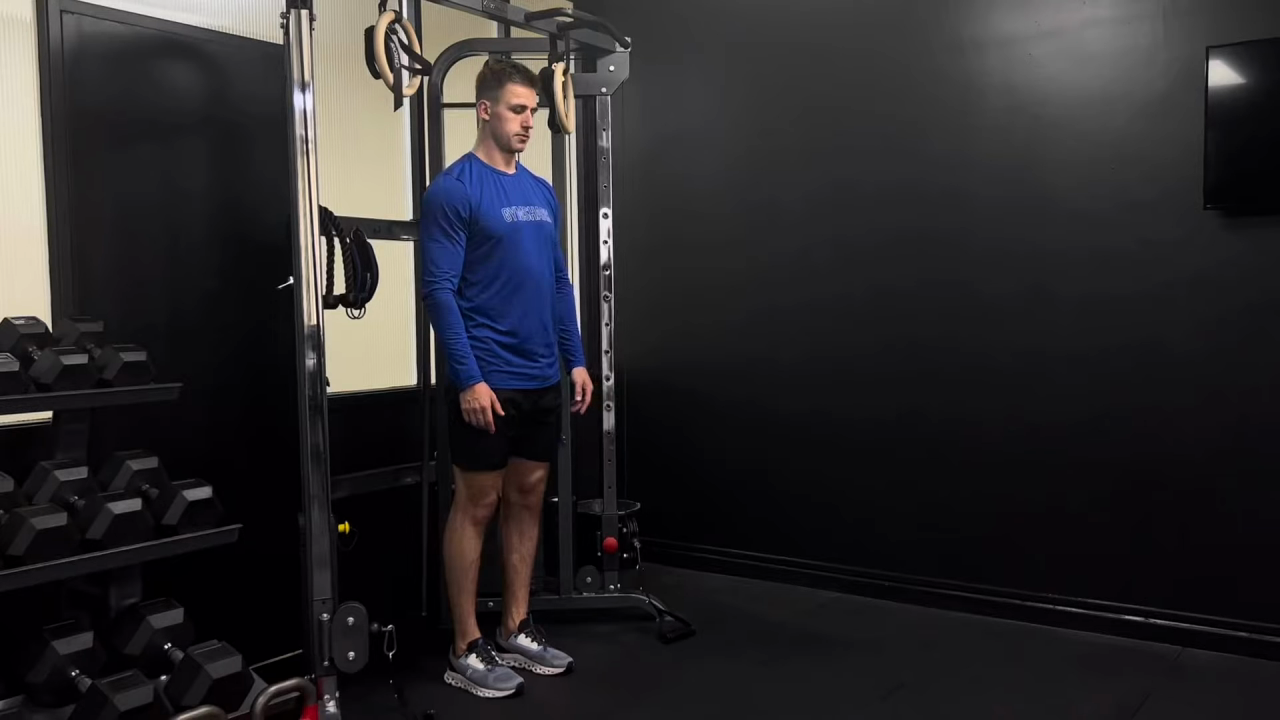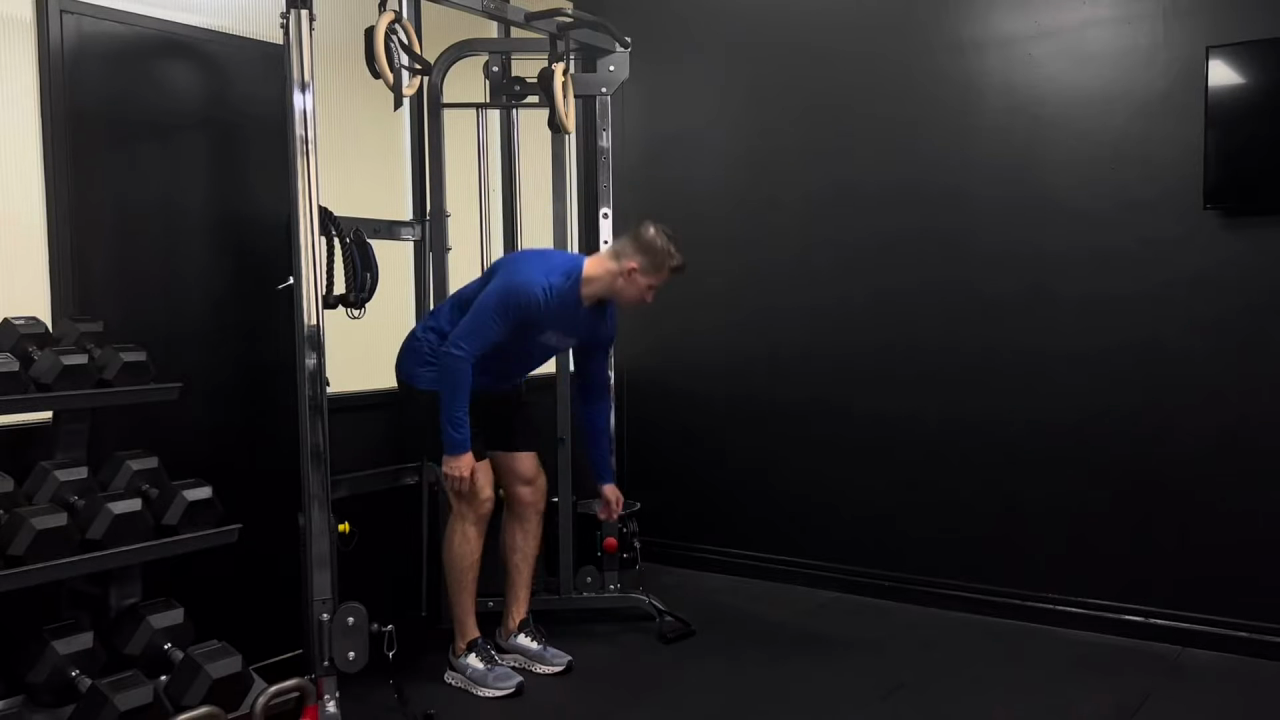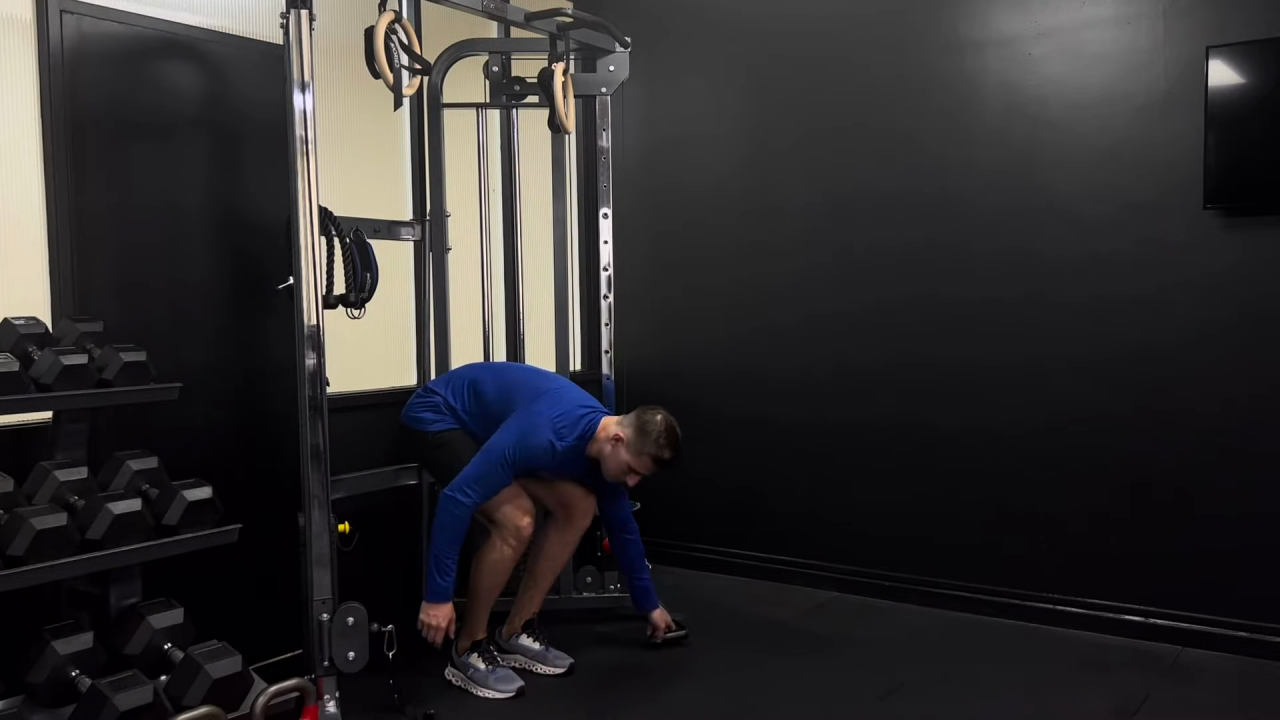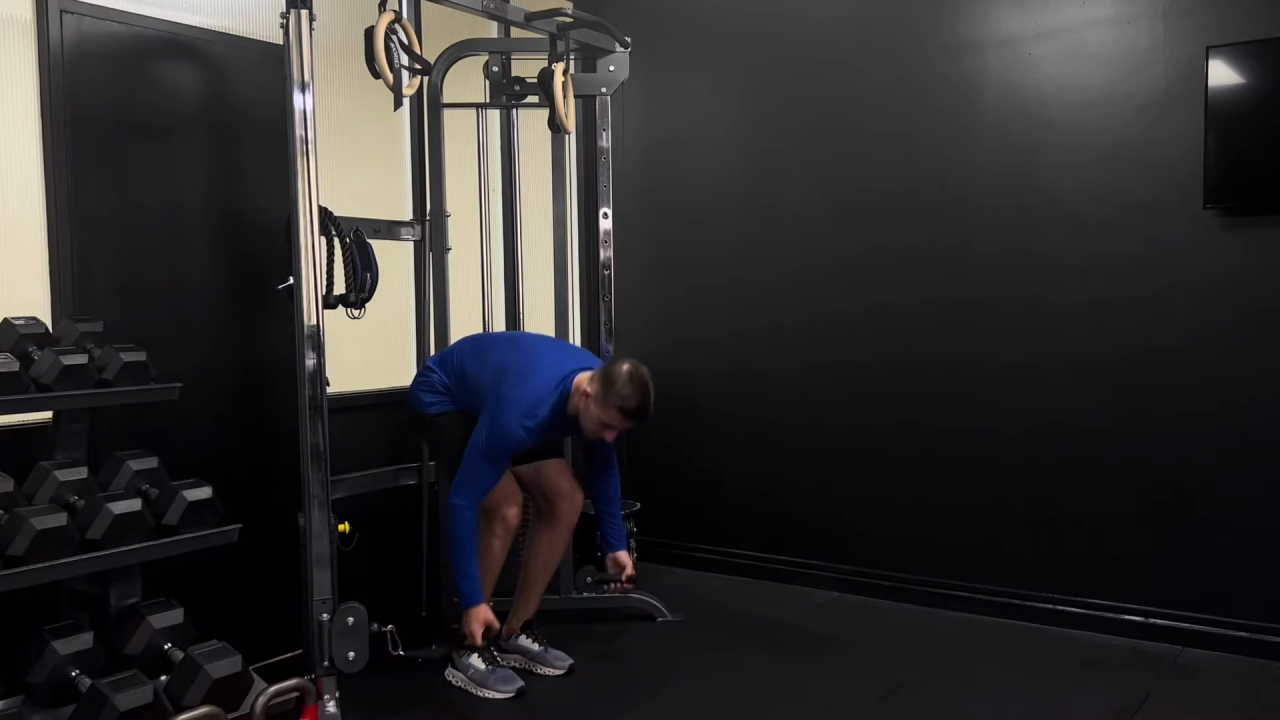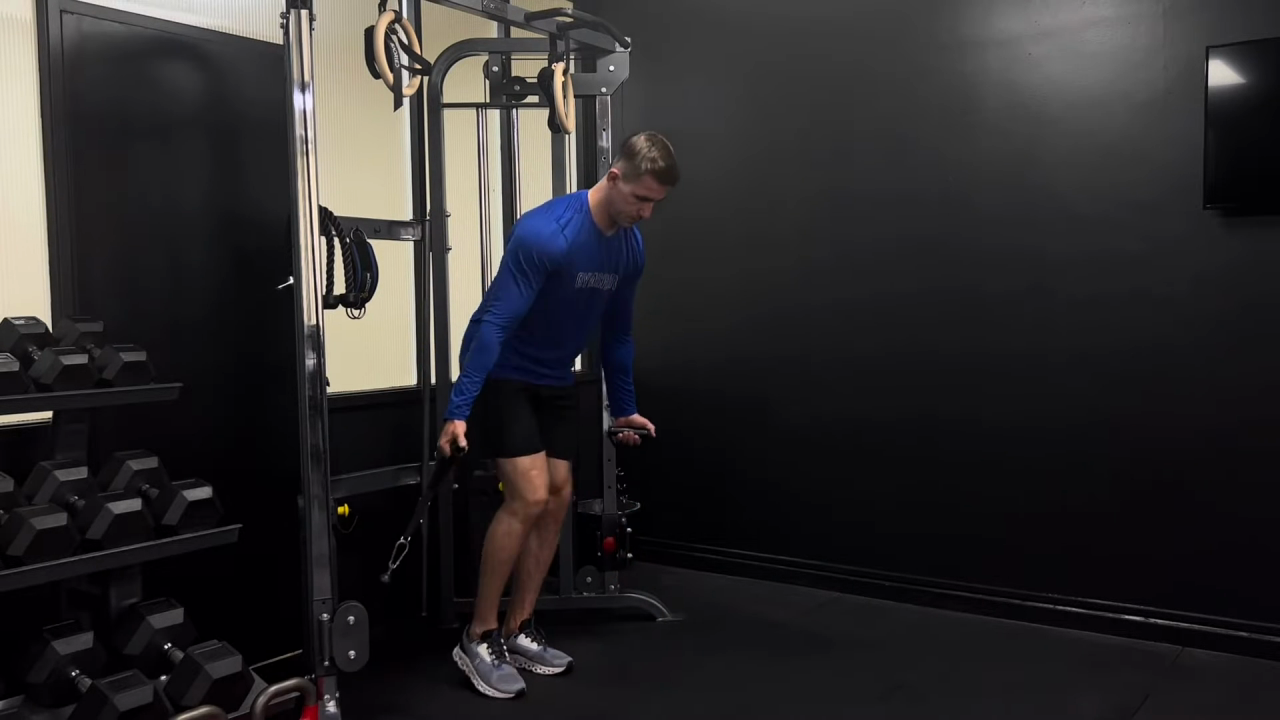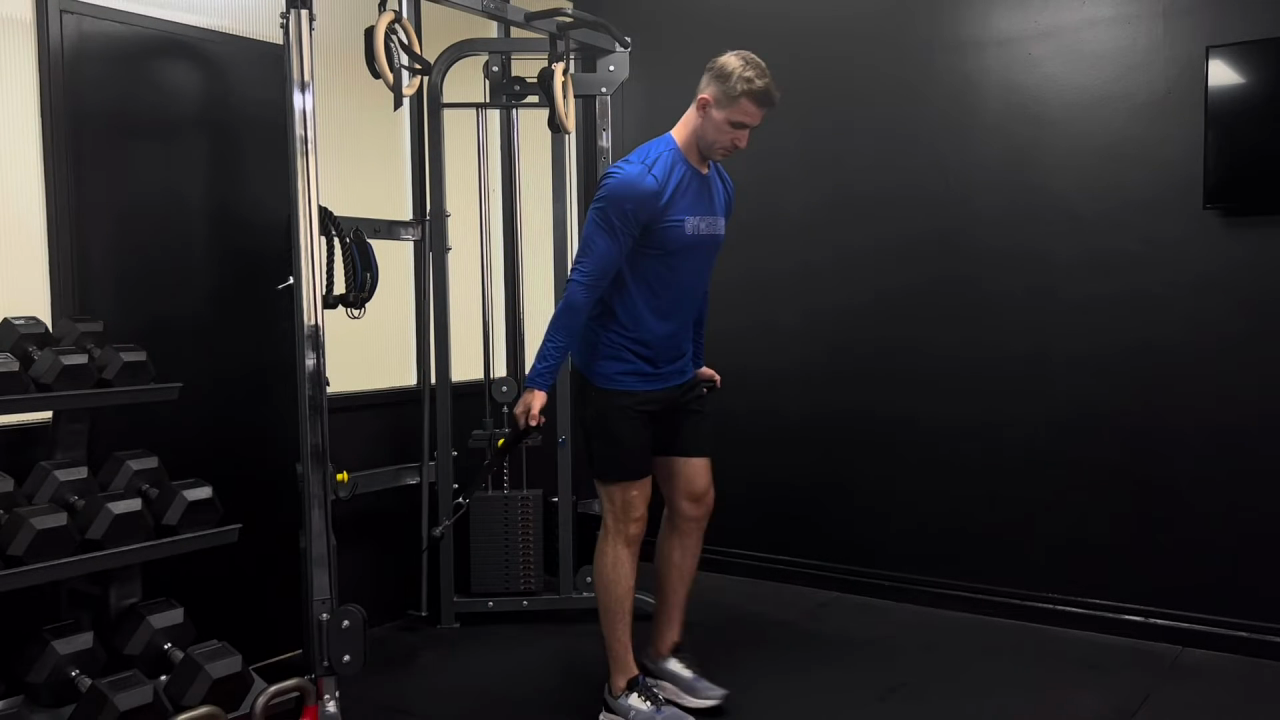
dt=0.7s
person 1, frame 1
left shoulder: (542, 193)
right shoulder: (454, 191)
right elbow: (440, 291)
left wrist: (575, 361)
right wrist: (468, 379)
left hip: (542, 381)
right hip: (489, 383)
left knee: (528, 500)
right knee: (478, 505)
left ankle: (516, 630)
right ankle: (465, 649)
person 1, frame 2
left shoulder: (598, 314)
right shoulder: (532, 284)
left elbow: (593, 396)
right elbow: (455, 353)
left wrist: (605, 477)
right wrist: (455, 448)
left hip: (494, 384)
right hip: (435, 376)
left knee: (529, 489)
right knee: (476, 497)
left ankle: (515, 631)
right ankle: (465, 649)
person 1, frame 3
left shoulder: (605, 451)
right shoulder: (544, 435)
left elbow: (623, 528)
right elbow: (457, 497)
left wrist: (650, 604)
right wrist: (437, 596)
left hip: (490, 423)
right hip: (438, 417)
left knee: (578, 506)
right knee: (517, 522)
left ankle: (515, 633)
right ankle: (468, 650)
person 1, frame 4
left shoulder: (601, 391)
right shoulder: (520, 415)
left elbow: (604, 470)
right elbow: (462, 502)
left wrist: (615, 543)
right wrist: (472, 601)
right hip: (445, 397)
left knee: (567, 501)
right knee: (505, 510)
left ankle: (516, 633)
right ankle: (470, 652)
person 1, frame 5
left shoulder: (630, 248)
right shoulder: (546, 234)
left elbow: (617, 333)
right elbow: (494, 324)
left wrist: (625, 408)
right wrist: (459, 411)
left hip: (553, 380)
right hip: (501, 374)
left knee: (557, 498)
right knee: (529, 497)
left ankle: (517, 630)
right ankle: (478, 636)
person 1, frame 6
left shoulder: (719, 186)
right shoulder: (635, 182)
right elbow: (585, 285)
left wrist: (697, 359)
right wrist: (541, 381)
left hip: (676, 379)
right hip: (617, 381)
left knee: (695, 504)
right knee: (626, 523)
left ankle: (667, 653)
